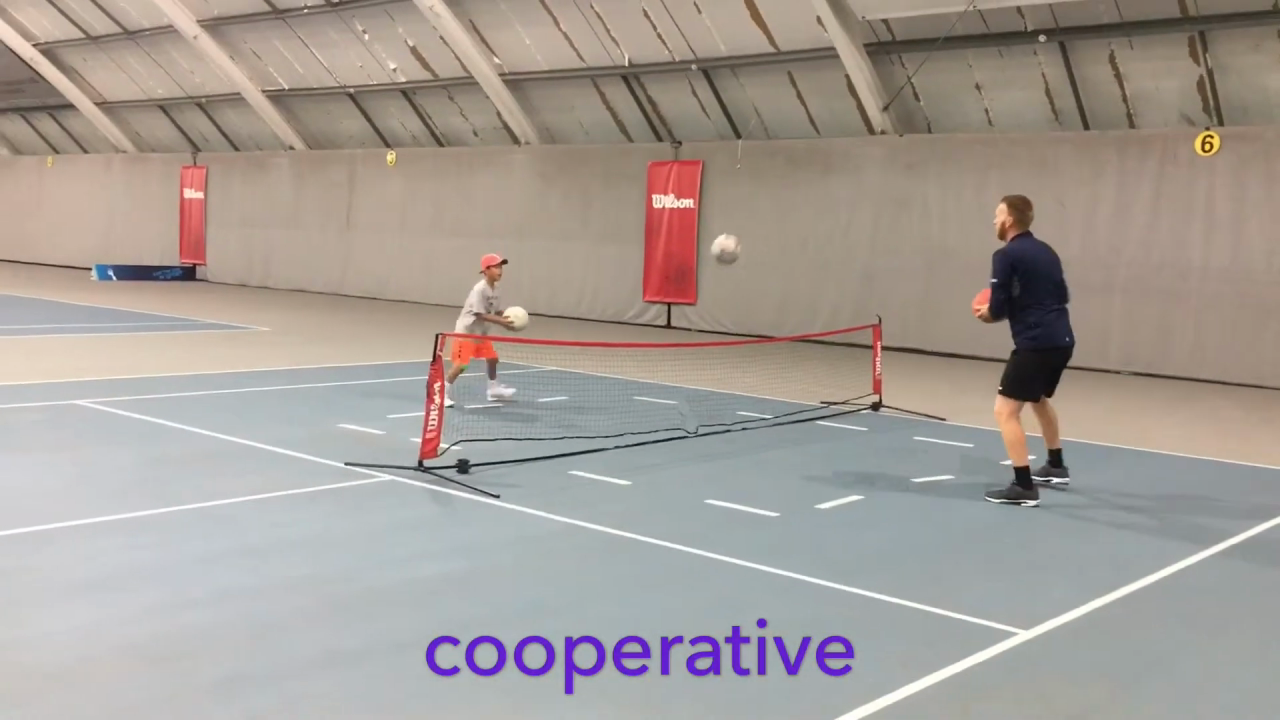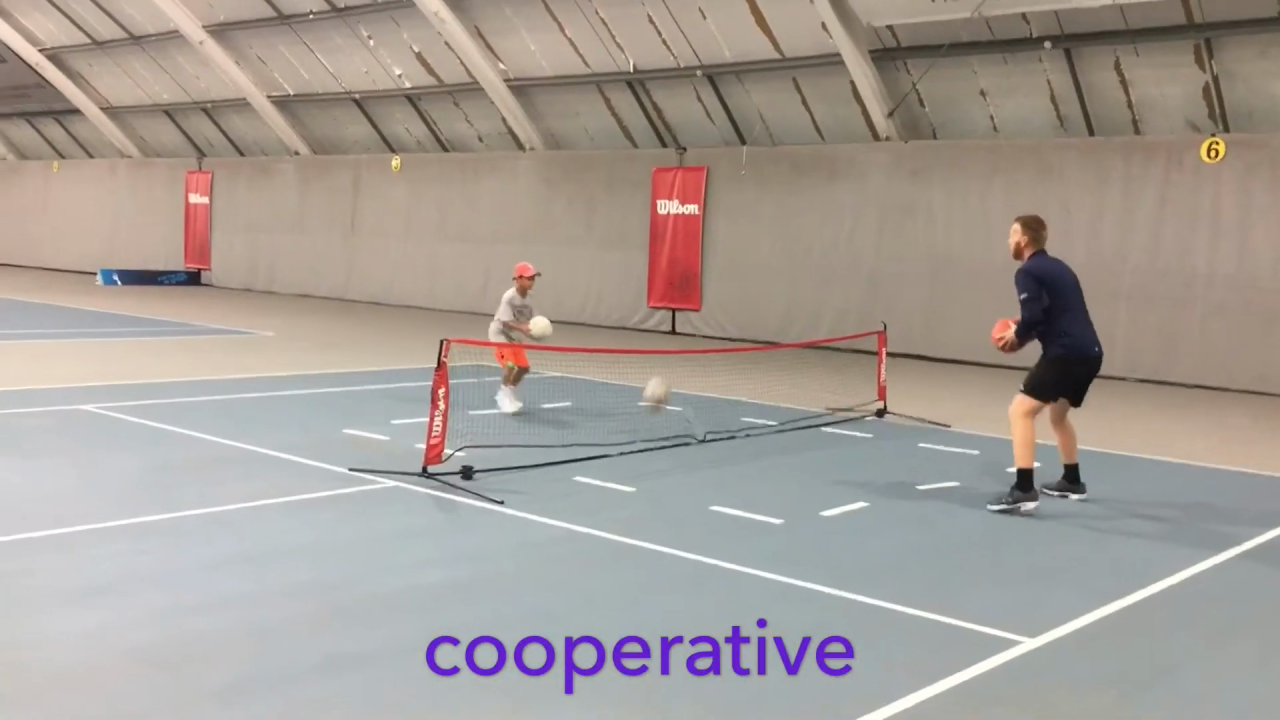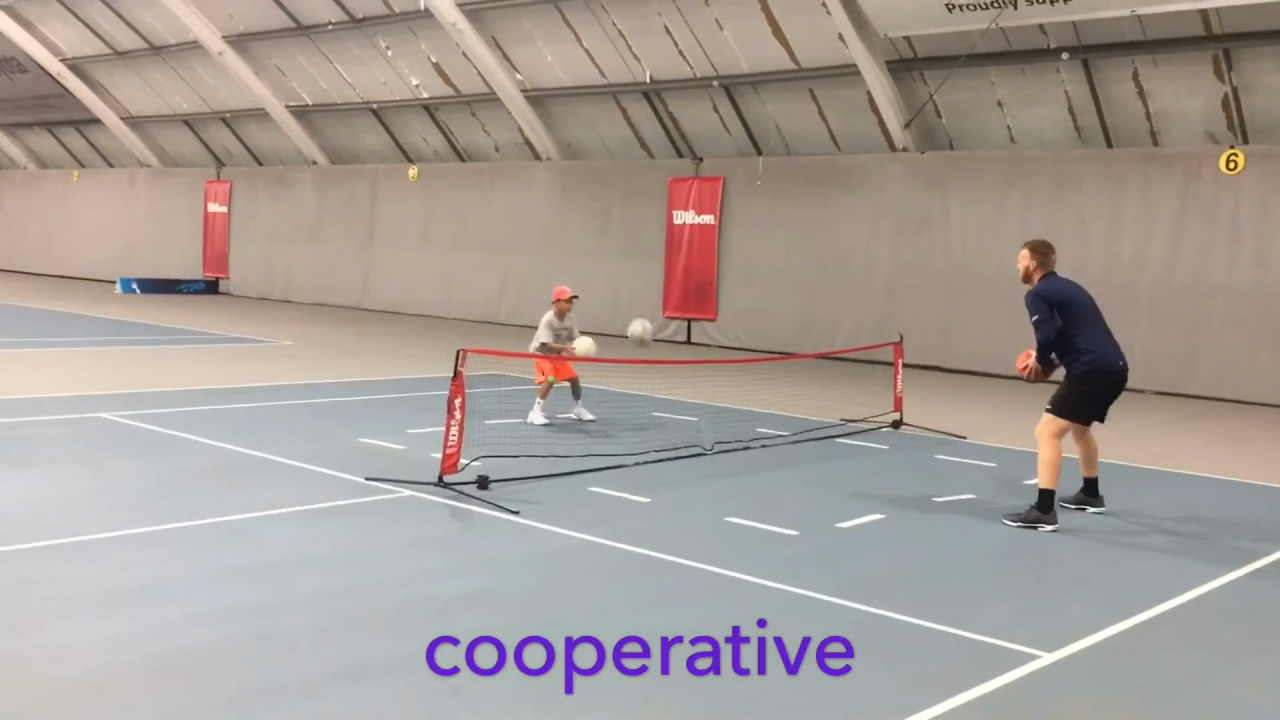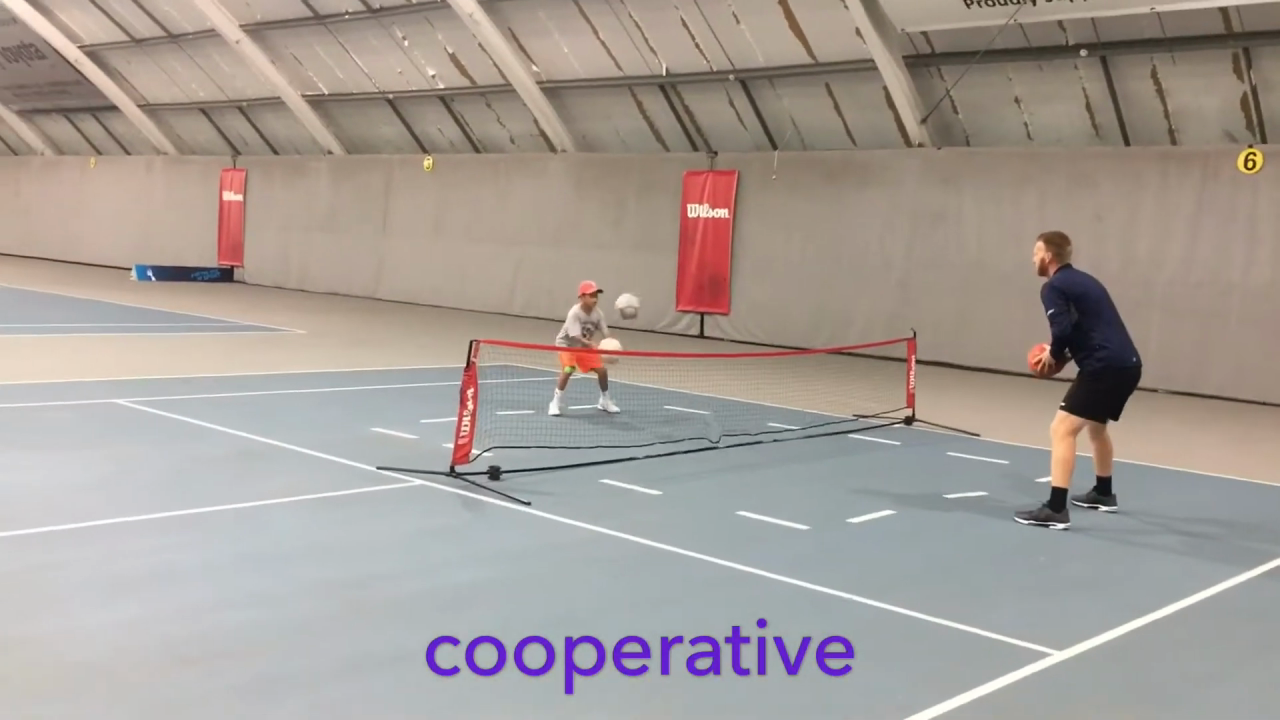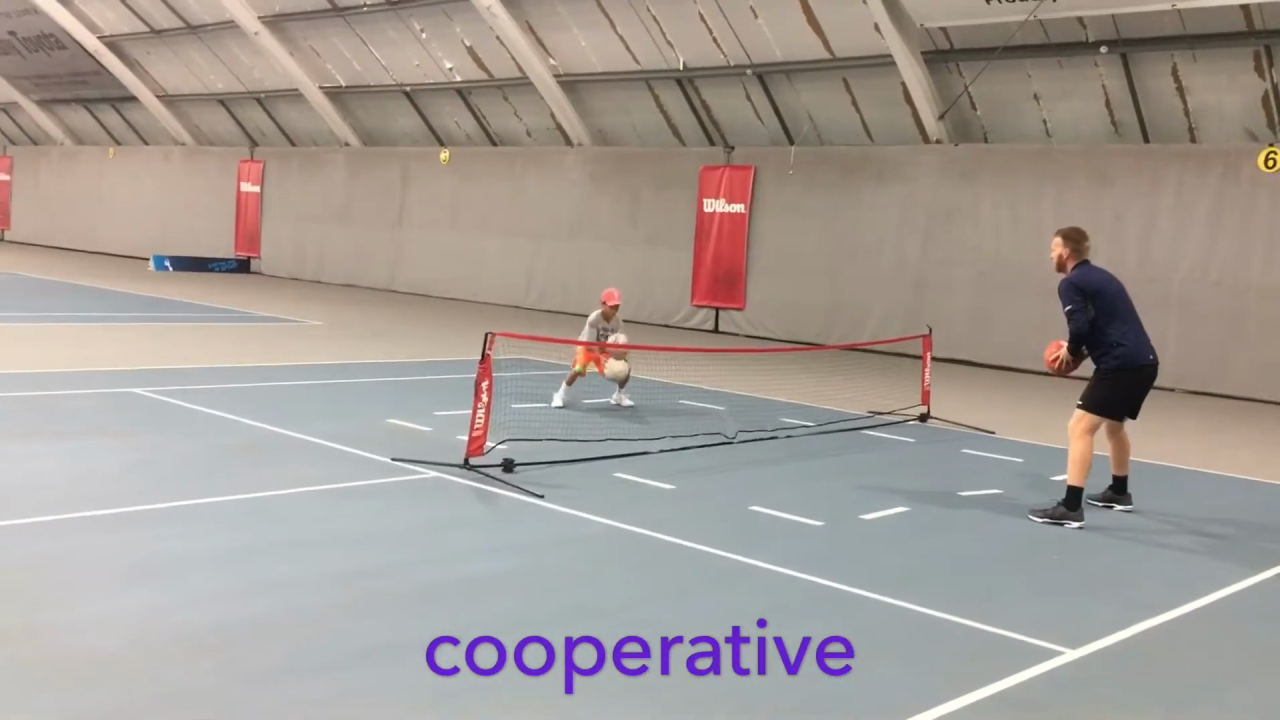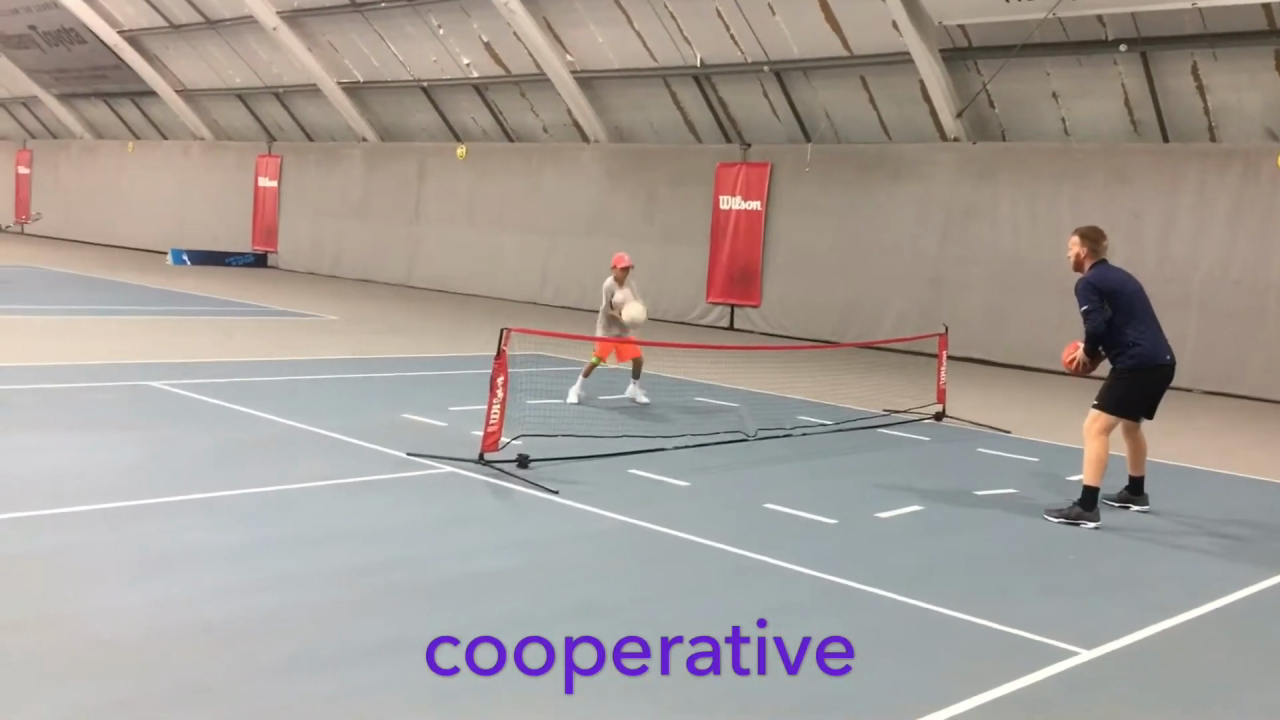
dt=0.3s
person 1, frame 1
left shoulder: (1006, 255)
right shoulder: (1046, 251)
left elbow: (999, 304)
left wrist: (990, 312)
left hip: (1035, 345)
right hip: (1061, 341)
left knee: (1005, 411)
right knee: (1040, 401)
left ankle: (1024, 486)
right ankle: (1056, 464)
person 1, frame 2
left shoulder: (1028, 272)
right shoulder: (1058, 268)
left elbow: (1033, 317)
left wrist: (1018, 336)
right wrist: (1026, 334)
left hip: (1066, 354)
right hip: (1089, 352)
left knee: (1021, 412)
right knee: (1058, 412)
left ankle: (1024, 490)
right ankle: (1072, 481)
person 1, frame 3
left shoulder: (1037, 294)
right shoulder: (1068, 287)
left elbow: (1047, 337)
left wrist: (1040, 361)
right wrist: (1053, 362)
left hip: (1092, 371)
right hip: (1114, 368)
left knee: (1047, 432)
right knee: (1079, 427)
left ankle: (1044, 511)
right ankle: (1090, 495)
person 1, frame 4
left shoulder: (1054, 286)
right shoulder: (1083, 280)
left elbow: (1063, 330)
left wrist: (1053, 355)
right wrist: (1064, 355)
left hip: (1105, 367)
right hip: (1127, 364)
left knee: (1062, 429)
right knee: (1096, 425)
left ankle: (1056, 509)
right ankle: (1103, 493)
person 1, frame 5
left shoulder: (1071, 283)
right shoulder: (1102, 277)
left elbow: (1080, 327)
left wrist: (1070, 352)
right wrist: (1082, 352)
left hip: (1121, 365)
right hip: (1144, 362)
left knee: (1080, 428)
right knee: (1113, 424)
left ankle: (1071, 508)
right ankle: (1119, 492)
person 1, frame 6
left shoulder: (1088, 283)
right shoulder: (1120, 277)
left elbow: (1096, 327)
left wrist: (1087, 353)
right wrist: (1100, 353)
left hip: (1138, 365)
right hip: (1161, 362)
left knee: (1095, 428)
right knee: (1130, 423)
left ankle: (1087, 508)
right ankle: (1136, 493)
